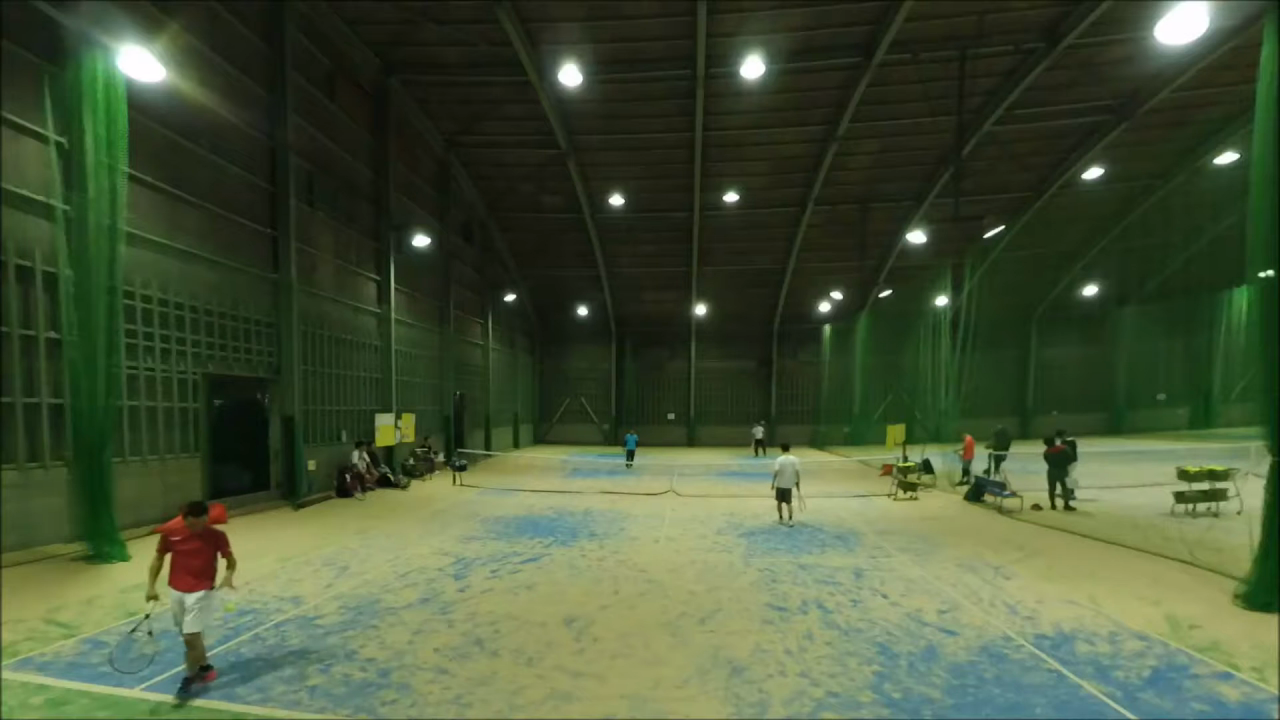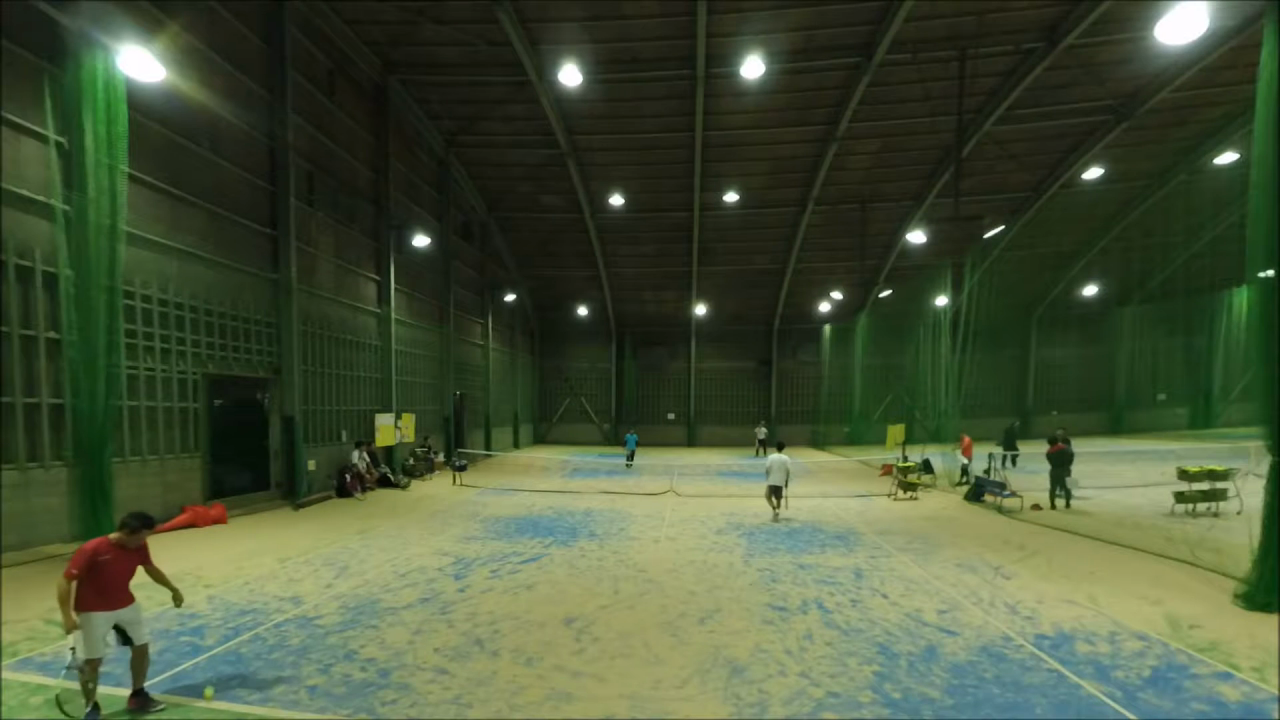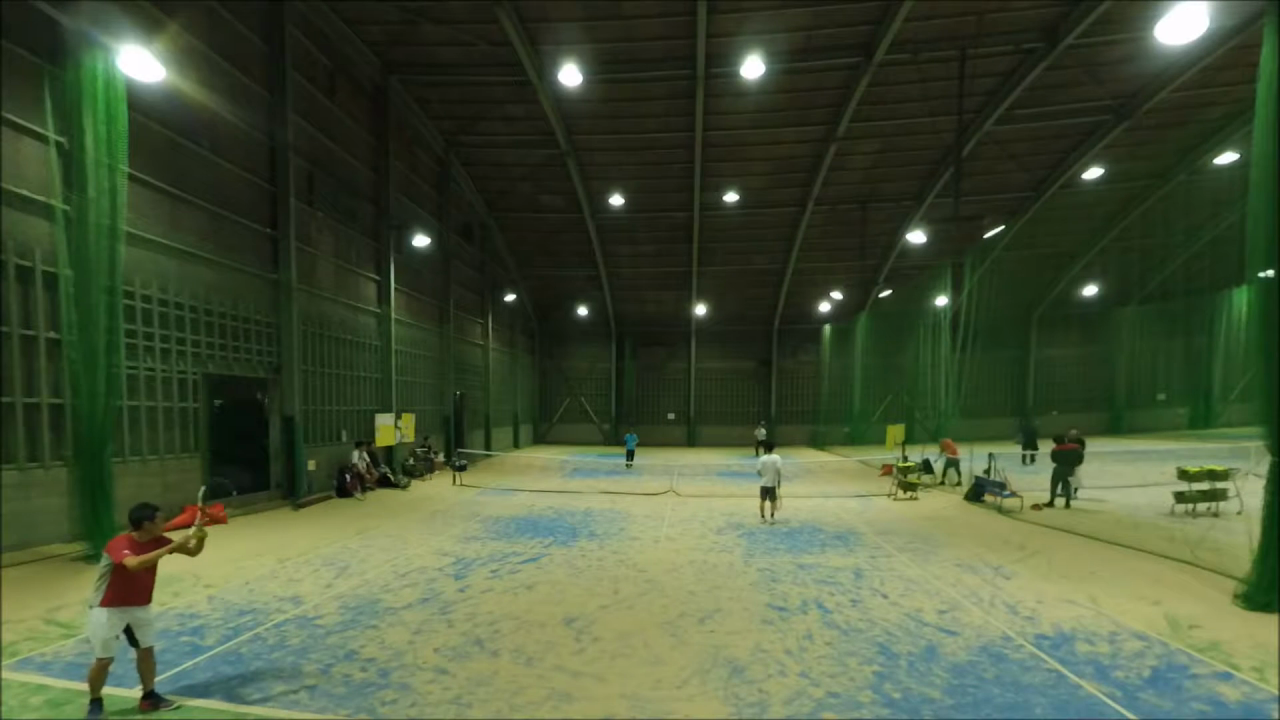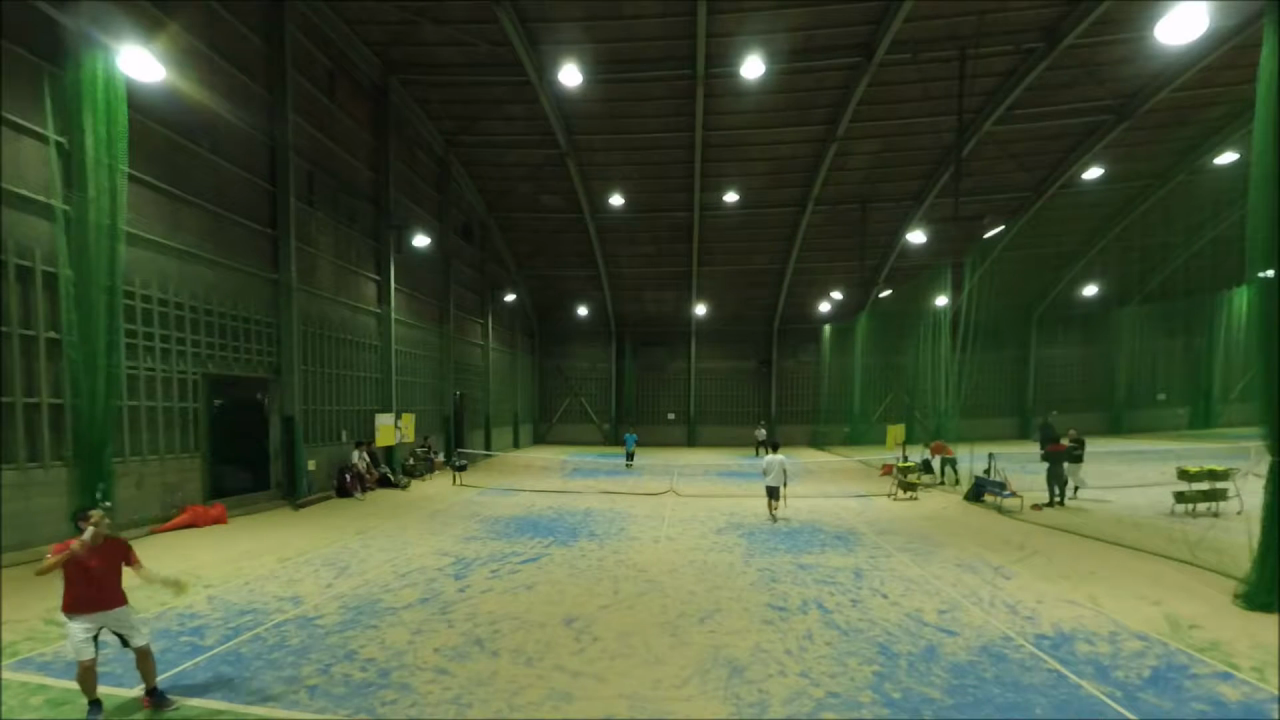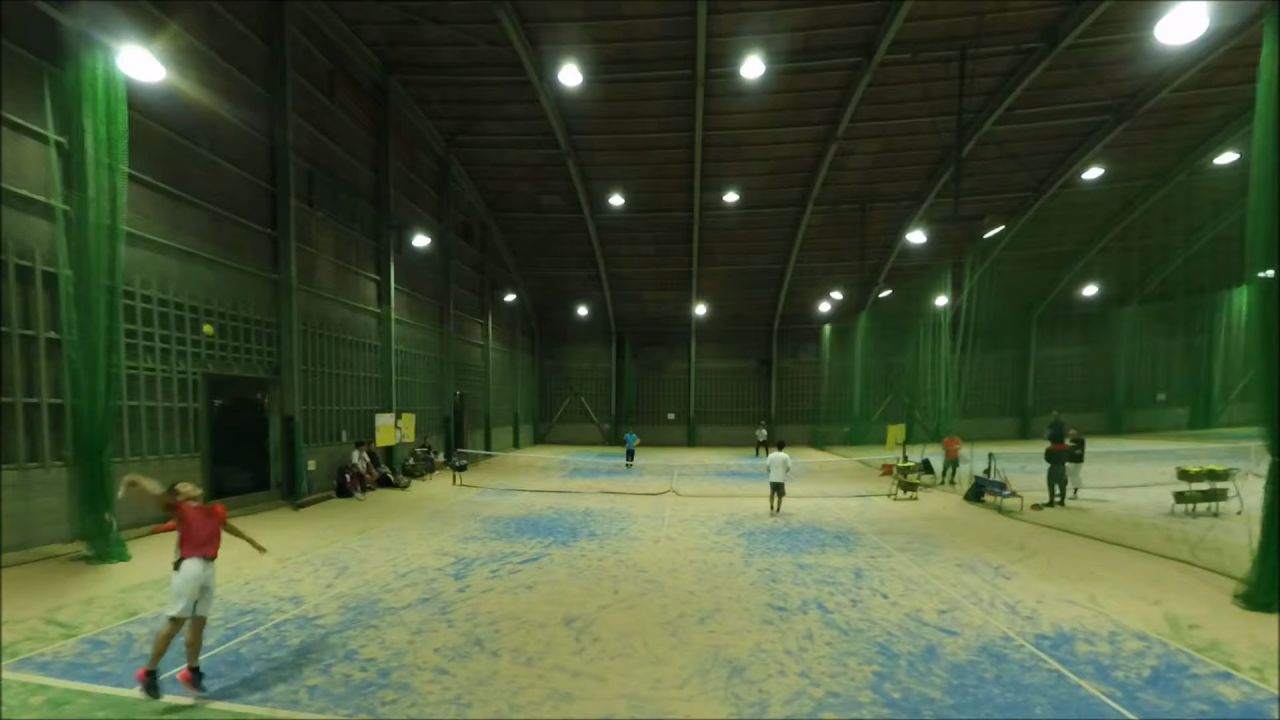
dt=1s
person 1, frame 1
left shoulder: (217, 536)
right shoulder: (171, 534)
left elbow: (230, 560)
right elbow: (159, 557)
left wrist: (228, 577)
right wrist: (151, 586)
left hip: (201, 592)
right hip: (176, 590)
left knee: (191, 636)
right knee: (188, 634)
left ankle: (189, 679)
right ankle: (205, 668)
person 1, frame 2
left shoulder: (139, 547)
right shoulder: (91, 550)
left elbow: (151, 568)
right elbow: (65, 582)
left wrist: (173, 589)
right wrist: (67, 617)
left hip: (126, 606)
right hip: (93, 612)
left knee: (141, 648)
right knee: (93, 661)
left ankle: (138, 695)
person 1, frame 3
left shoulder: (157, 541)
right shoulder: (119, 545)
left elbow: (193, 552)
right elbow: (135, 564)
left wrist: (200, 539)
right wrist: (171, 547)
left hip: (139, 607)
right hip: (108, 609)
left knee: (146, 651)
right knee: (104, 660)
left ankle: (149, 696)
right ankle: (95, 702)
person 1, frame 4
left shoulder: (119, 545)
right shoulder: (66, 549)
left elbow: (139, 569)
right elbow: (40, 571)
left wrist: (164, 581)
right wrist: (67, 554)
left hip: (117, 609)
right hip: (80, 616)
left knee: (143, 649)
right knee: (86, 664)
left ankle: (153, 694)
person 1, frame 5
left shoulder: (212, 512)
right shoulder: (181, 508)
left elbow: (228, 526)
right elbow: (157, 493)
left wrist: (251, 540)
right wrist: (138, 480)
left hip: (206, 568)
right hip: (190, 567)
left knee: (199, 622)
right knee: (176, 621)
left ankle: (192, 670)
right ankle: (149, 671)
